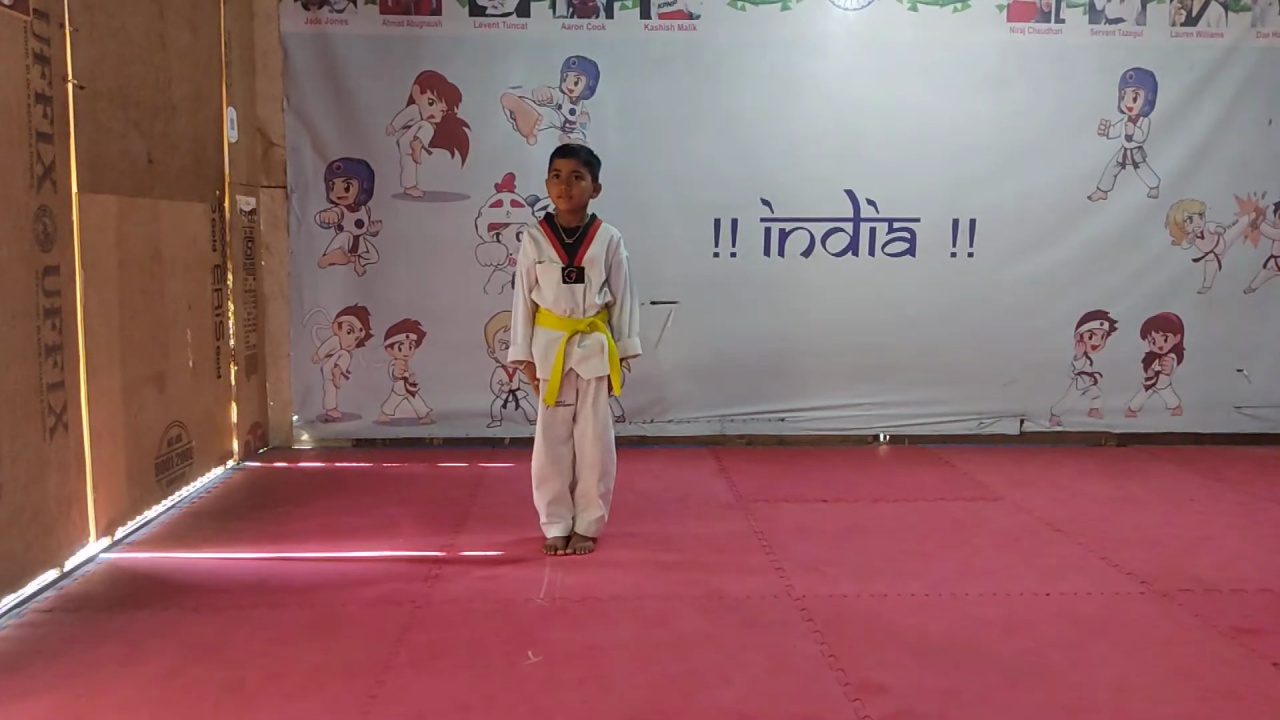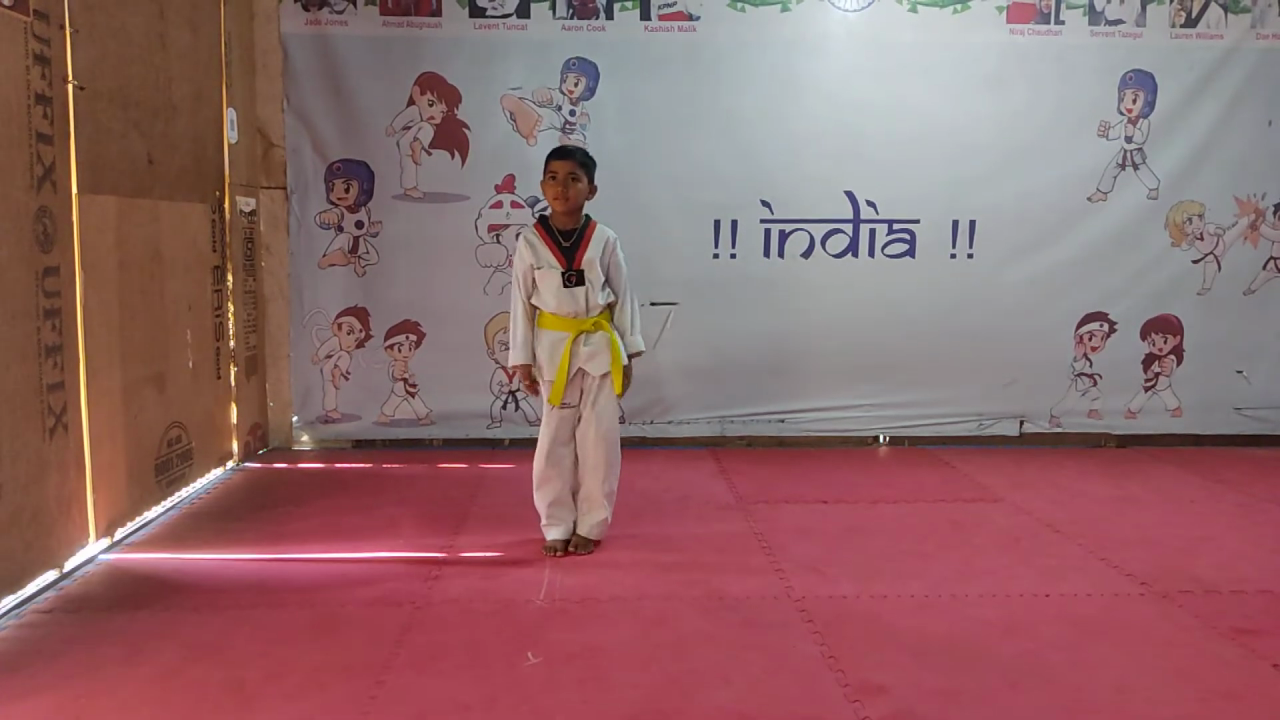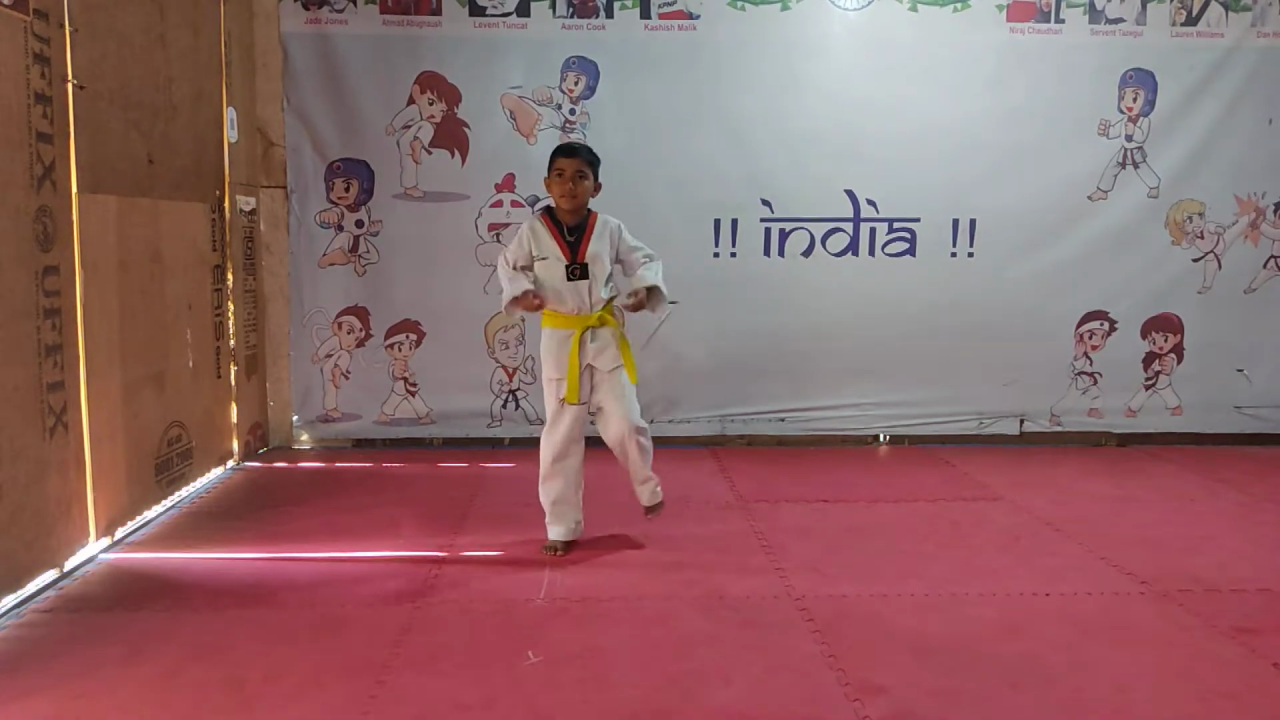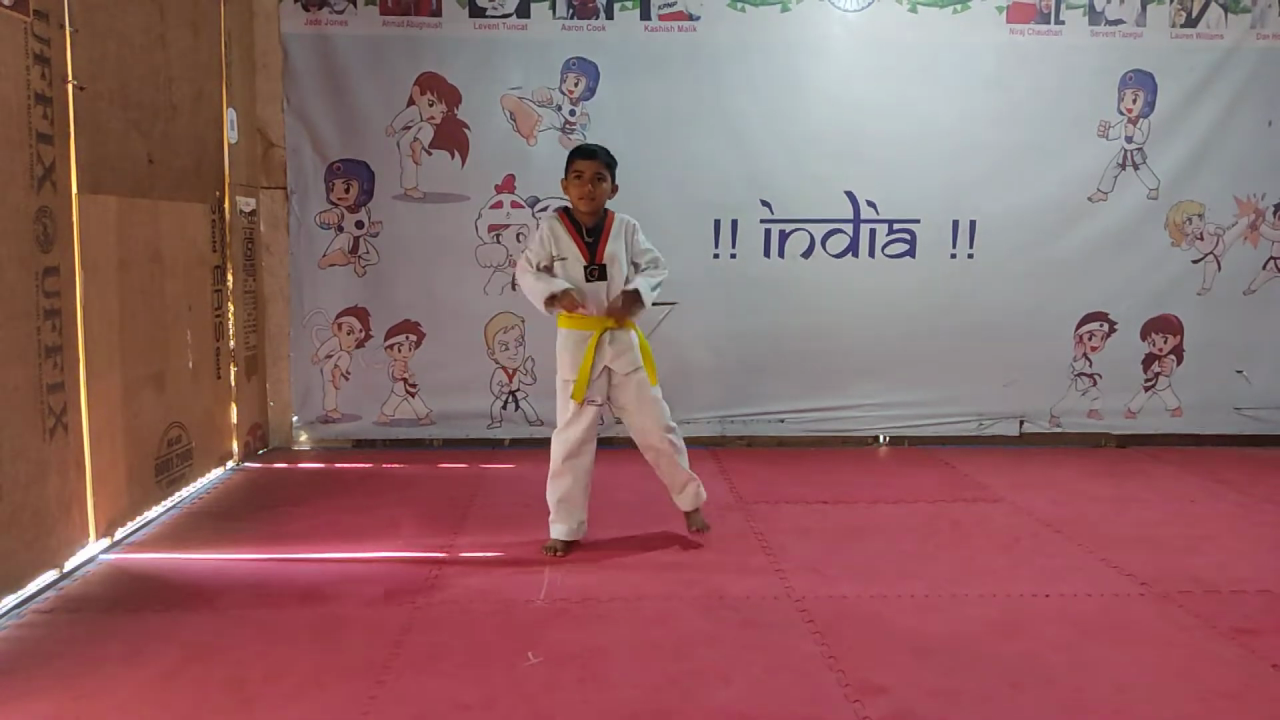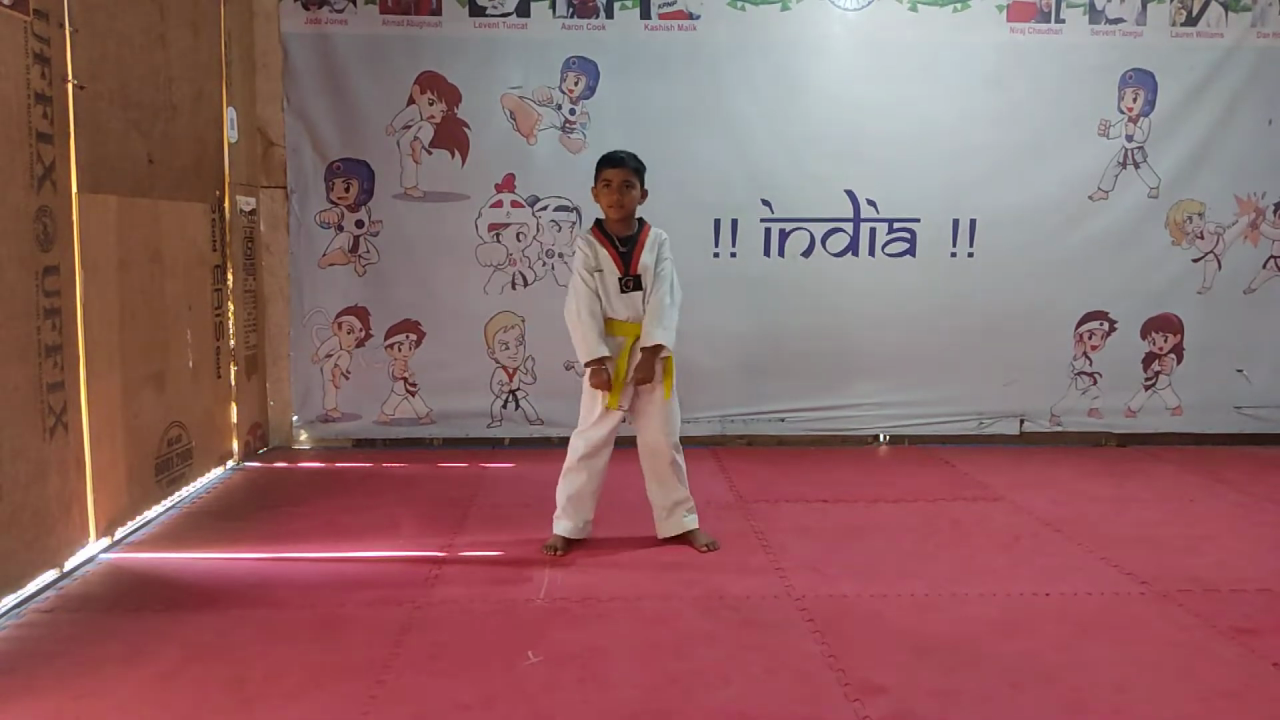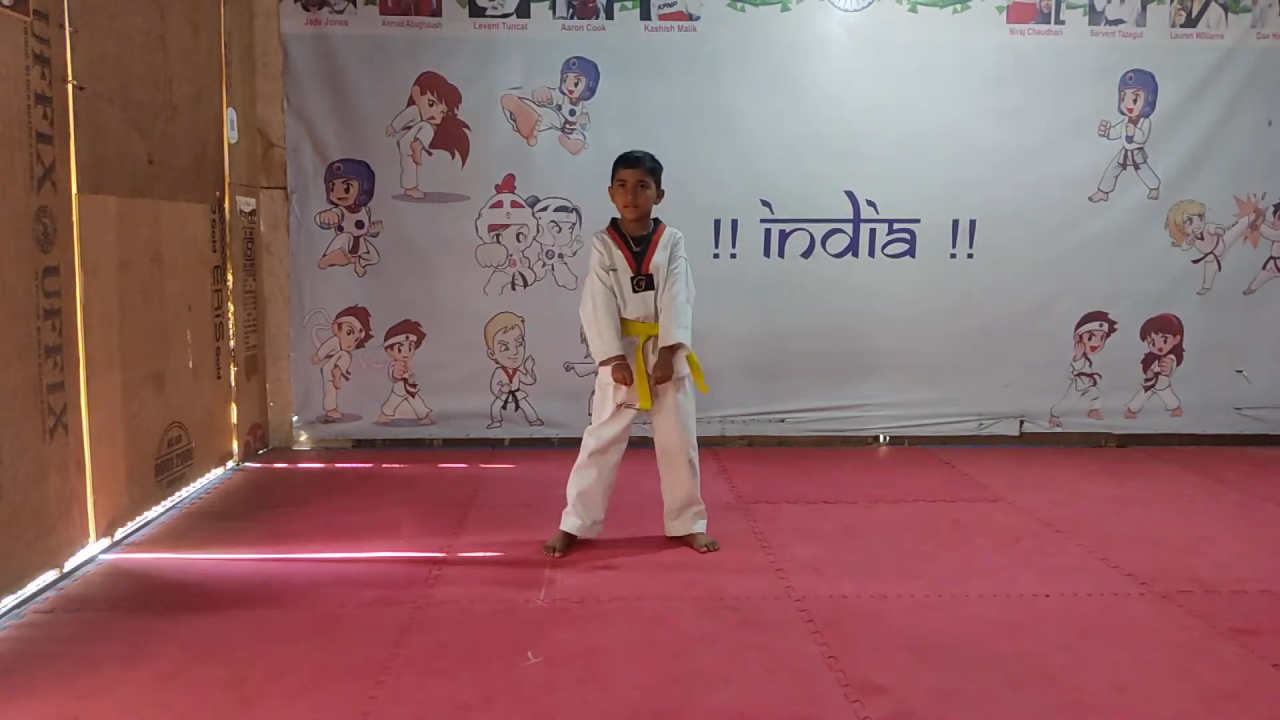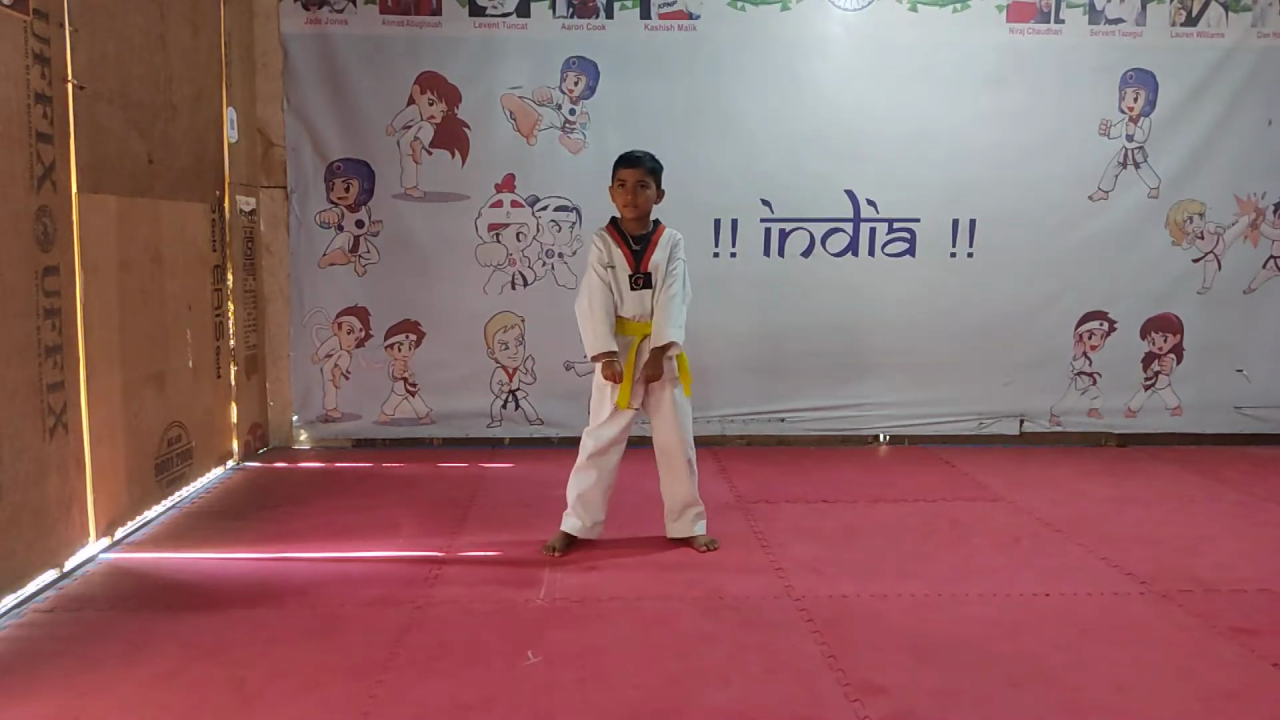
dt=0.2s
person 1, frame 1
left shoulder: (609, 239)
right shoulder: (534, 239)
left elbow: (623, 298)
right elbow: (523, 298)
left wrist: (622, 354)
right wrist: (525, 356)
left hip: (594, 346)
right hip: (550, 345)
left knee: (594, 439)
right knee: (552, 439)
left ankle: (587, 525)
right ankle: (556, 525)
person 1, frame 2
left shoulder: (604, 239)
right shoulder: (530, 240)
left elbow: (623, 295)
right elbow: (521, 300)
left wrist: (628, 352)
right wrist: (523, 357)
left hip: (600, 346)
right hip: (554, 347)
left knee: (598, 441)
right knee: (554, 441)
left ankle: (591, 527)
right ankle: (558, 527)
person 1, frame 3
left shoulder: (609, 228)
right shoulder: (534, 229)
left elbow: (646, 259)
right elbow: (508, 267)
left wrist: (648, 288)
right wrist: (519, 293)
left hip: (606, 339)
right hip: (561, 341)
left knee: (626, 424)
right knee: (561, 437)
left ankle: (649, 491)
right ankle: (562, 527)
person 1, frame 4
left shoulder: (625, 228)
right shoulder: (552, 230)
left elbow: (655, 265)
right elbow: (526, 270)
left wrist: (634, 293)
right wrist: (556, 294)
left hip: (622, 340)
right hip: (578, 344)
left knee: (656, 426)
right knee: (573, 439)
left ankle: (688, 500)
right ankle: (565, 528)
person 1, frame 5
left shoulder: (657, 241)
right shoulder: (588, 245)
left elbow: (663, 301)
right elbow: (581, 307)
left wrist: (653, 353)
right wrist: (597, 361)
left hip: (653, 351)
right hip: (606, 353)
left knee: (662, 441)
right knee: (589, 441)
left ankle: (681, 521)
right ankle: (568, 525)
person 1, frame 6
left shoulder: (672, 241)
right shoulder: (603, 245)
left elbow: (677, 301)
right elbow: (597, 307)
left wrist: (667, 353)
right wrist: (615, 359)
left hip: (667, 353)
right hip: (622, 352)
left knee: (679, 441)
right knee: (602, 438)
left ankle: (688, 523)
right ankle: (574, 524)
person 1, frame 7
left shoulder: (671, 242)
right shoulder: (601, 242)
left elbow: (672, 302)
right elbow: (593, 304)
left wrist: (659, 352)
right wrist: (606, 355)
left hip: (662, 352)
right hip: (618, 351)
left knee: (676, 440)
right knee: (601, 439)
left ankle: (687, 524)
right ankle: (576, 524)
